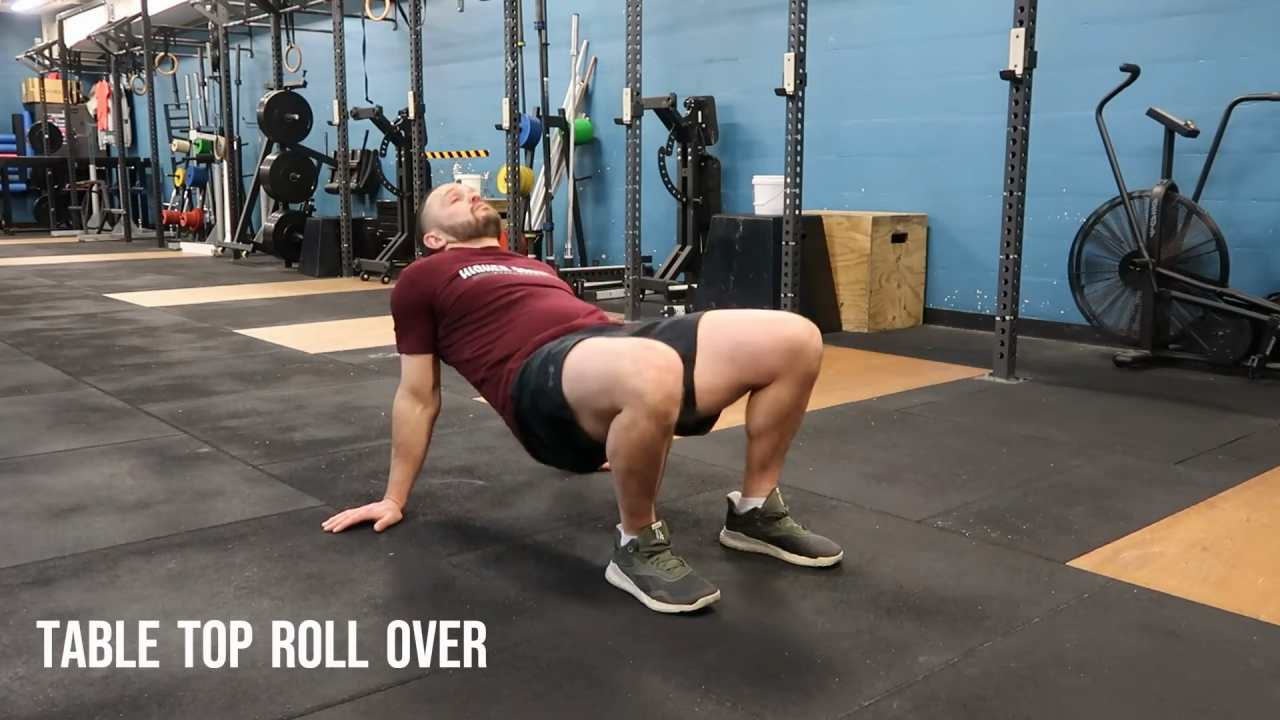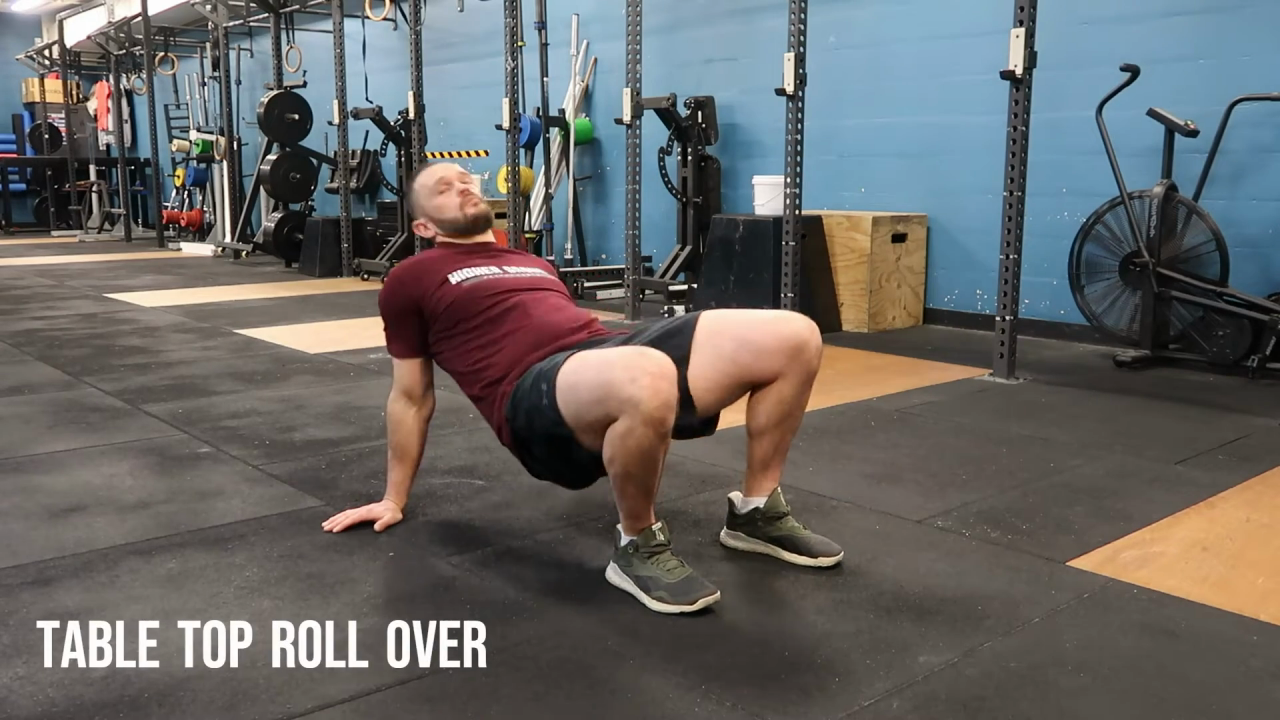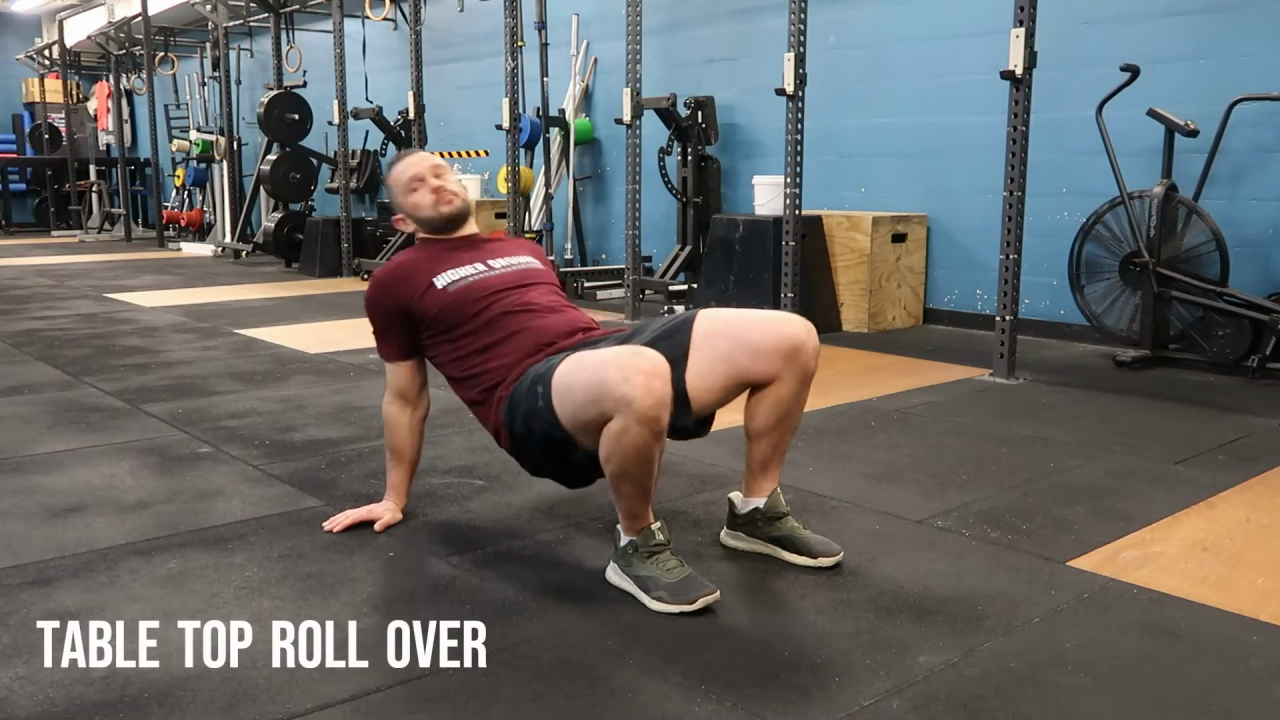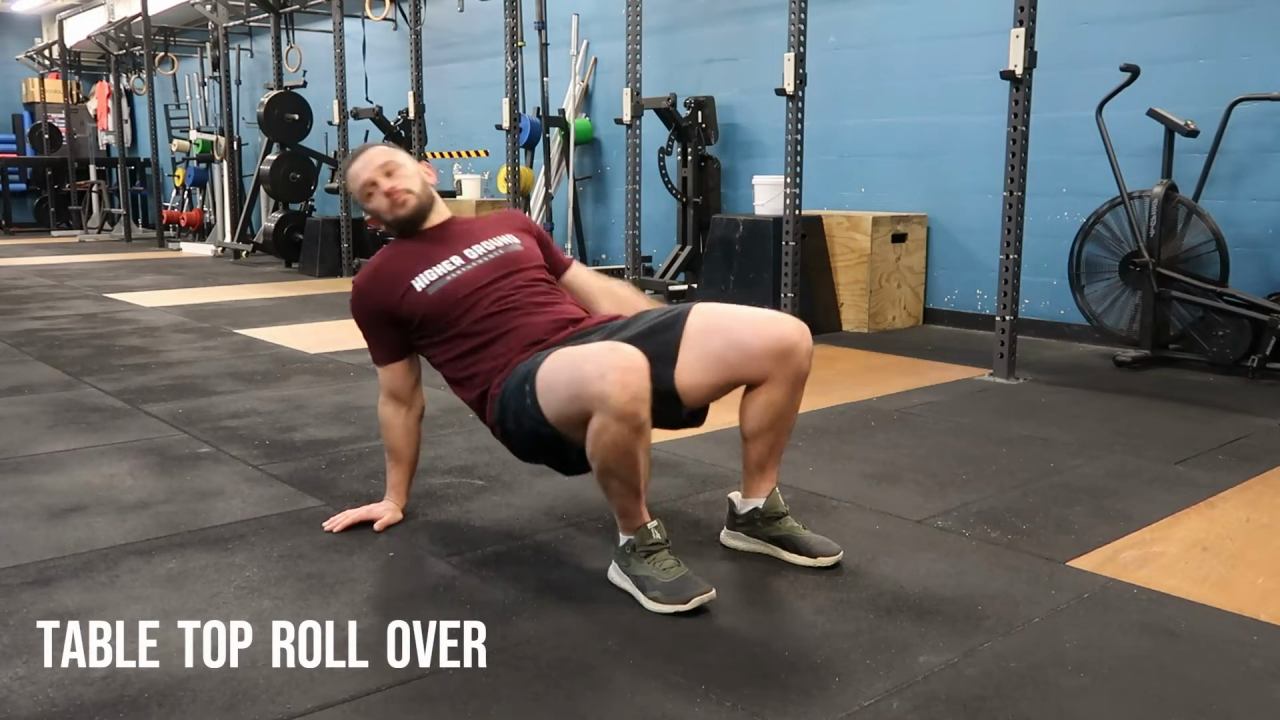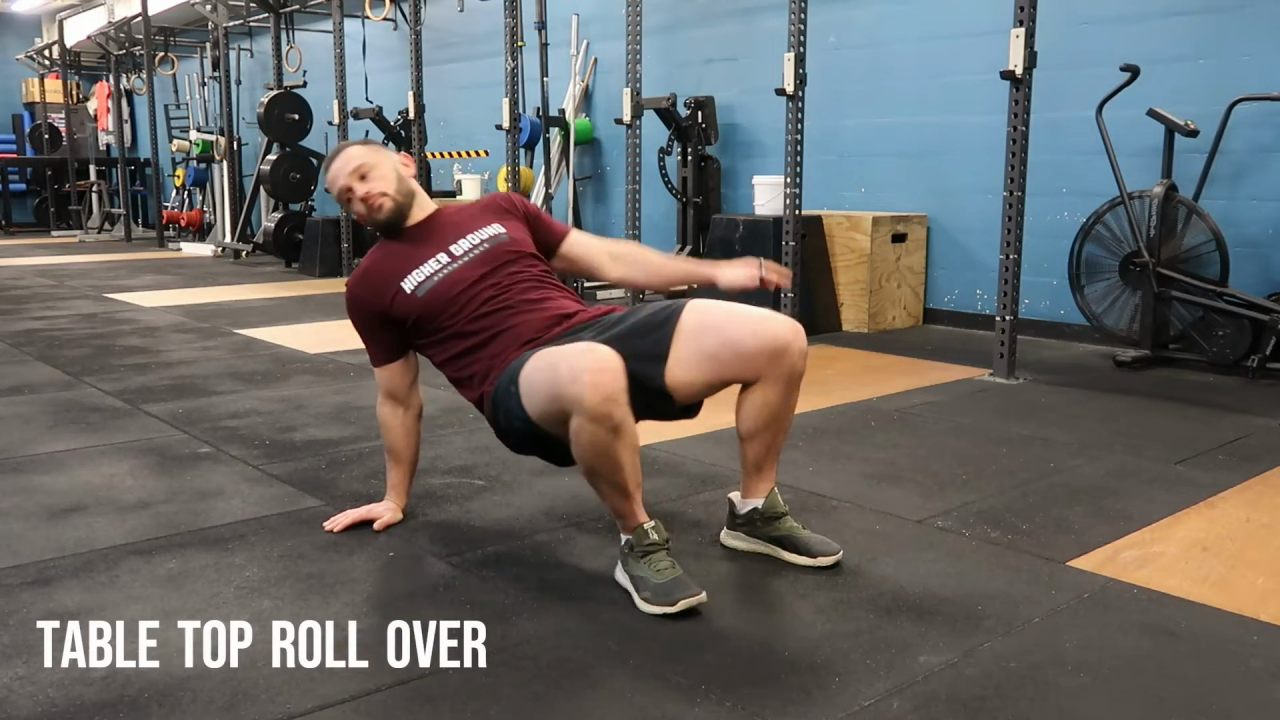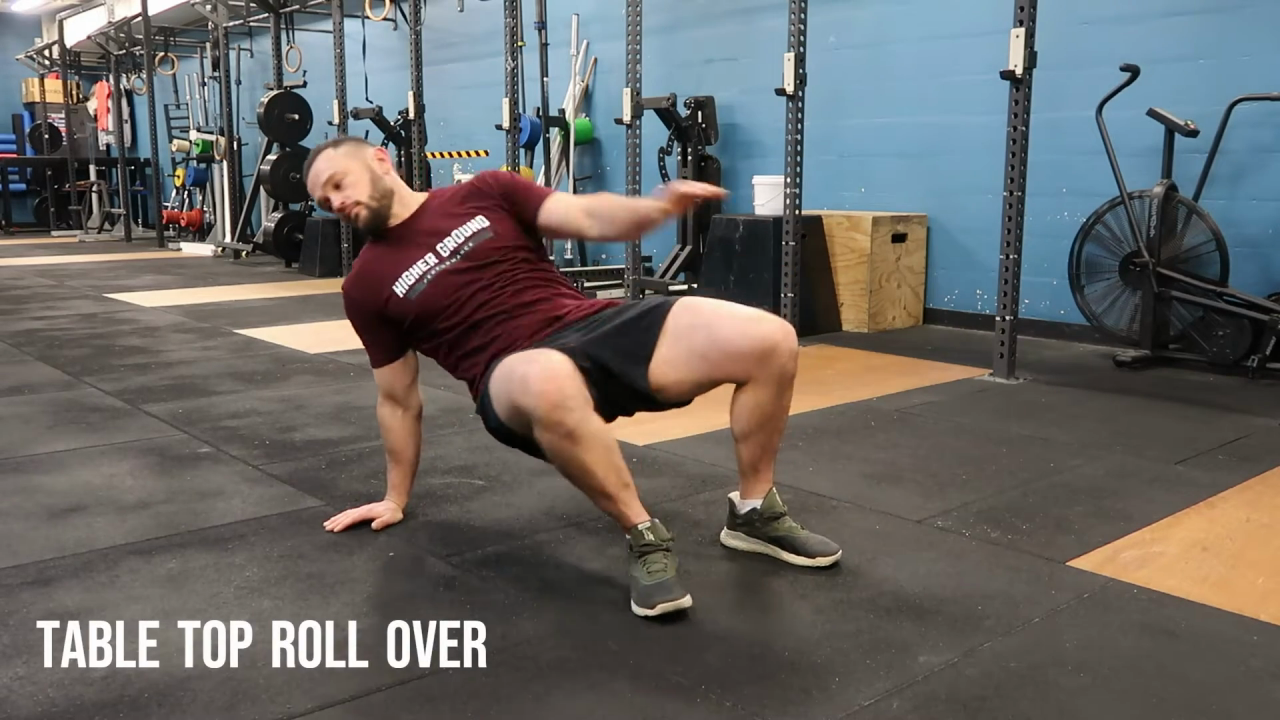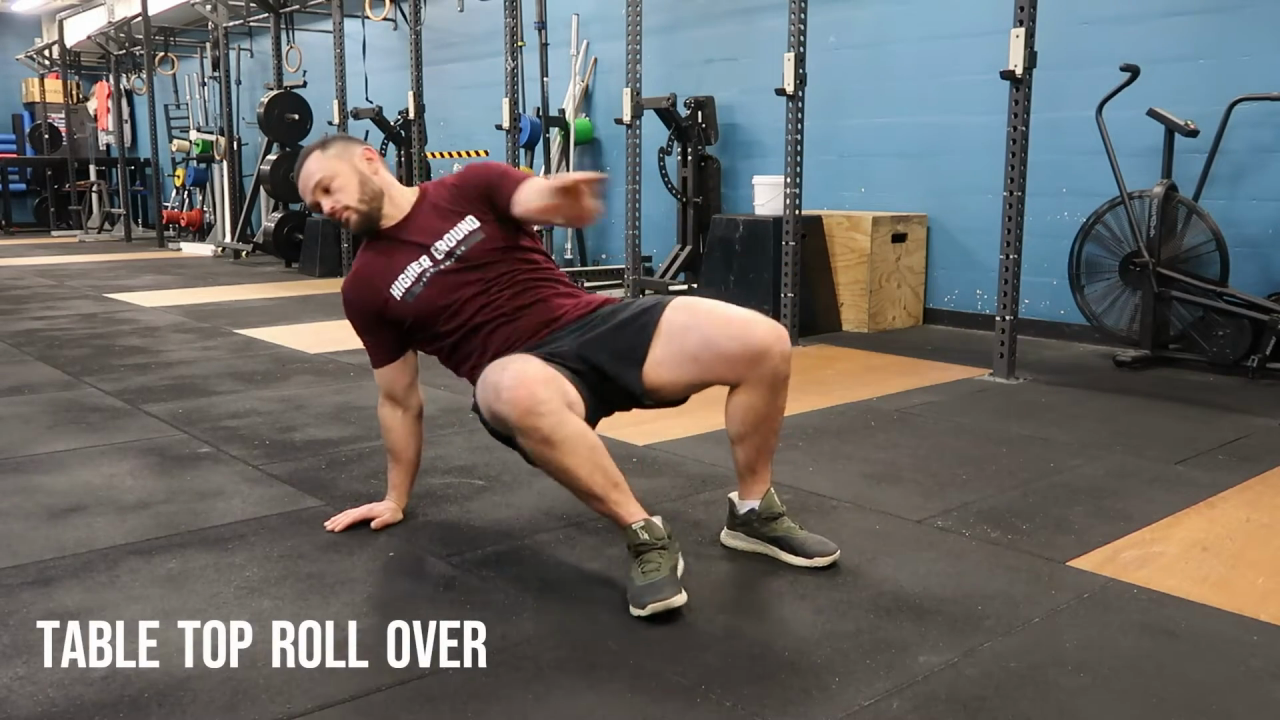
dt=0.1s
person 1, frame 1
left shoulder: (536, 268)
right shoulder: (425, 280)
right elbow: (419, 397)
right wrist: (395, 500)
left hip: (622, 342)
right hip: (542, 377)
left knee: (794, 341)
right knee: (652, 372)
left ankle: (754, 513)
right ankle: (638, 547)
person 1, frame 2
left shoulder: (533, 264)
right shoulder: (414, 280)
right elbow: (411, 398)
right wrist: (394, 499)
right hip: (540, 393)
left knee: (795, 338)
right knee: (647, 382)
left ankle: (755, 512)
right ankle: (638, 547)
person 1, frame 3
left shoulder: (523, 249)
right shoulder: (397, 282)
right elbow: (406, 399)
right wrist: (395, 499)
left hip: (614, 347)
right hip: (533, 394)
left knee: (792, 340)
right knee: (640, 378)
left ankle: (755, 512)
right ankle: (639, 546)
person 1, frame 4
left shoulder: (511, 226)
right shoulder: (381, 282)
left elbow: (595, 290)
right elbow: (400, 399)
left wrist: (686, 336)
right wrist: (395, 499)
left hip: (606, 336)
right hip: (528, 390)
left knee: (784, 340)
right knee: (619, 376)
left ankle: (755, 511)
right ankle: (638, 545)
person 1, frame 5
left shoulder: (498, 211)
right shoulder: (372, 286)
left elbow: (604, 258)
right elbow: (398, 398)
left wrist: (711, 272)
right wrist: (396, 498)
left hip: (604, 330)
right hip: (530, 375)
left knee: (779, 340)
right knee: (593, 376)
left ankle: (754, 511)
right ankle: (641, 542)
person 1, frame 6
left shoulder: (484, 193)
right shoulder: (368, 285)
left elbow: (585, 217)
right elbow: (398, 399)
left wrist: (655, 206)
right wrist: (395, 498)
left hip: (596, 325)
right hip: (523, 376)
left knee: (769, 340)
right knee: (546, 381)
left ankle: (754, 511)
right ankle: (643, 540)
person 1, frame 7
left shoulder: (469, 188)
right shoulder: (367, 289)
left elbow: (538, 205)
right elbow: (399, 399)
left wrist: (559, 195)
right wrist: (396, 499)
left hip: (596, 323)
right hip: (529, 366)
left knee: (763, 342)
right knee: (511, 389)
left ankle: (753, 513)
right ankle: (646, 535)
